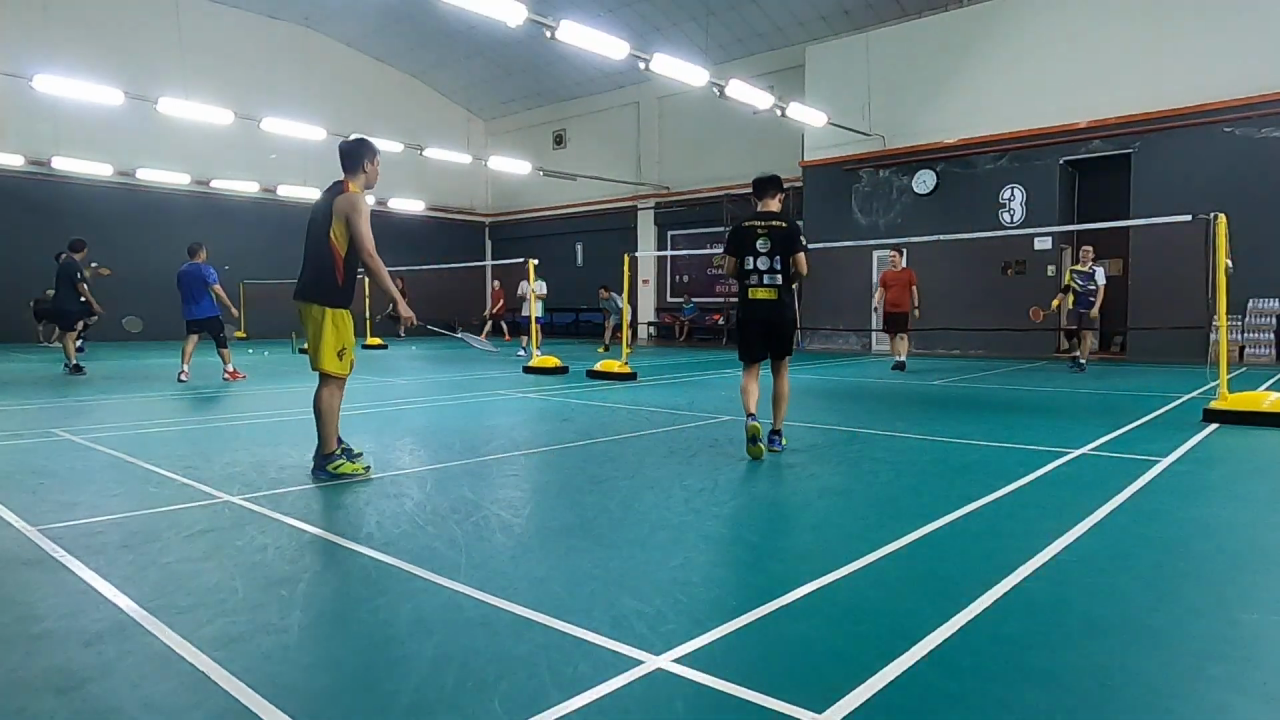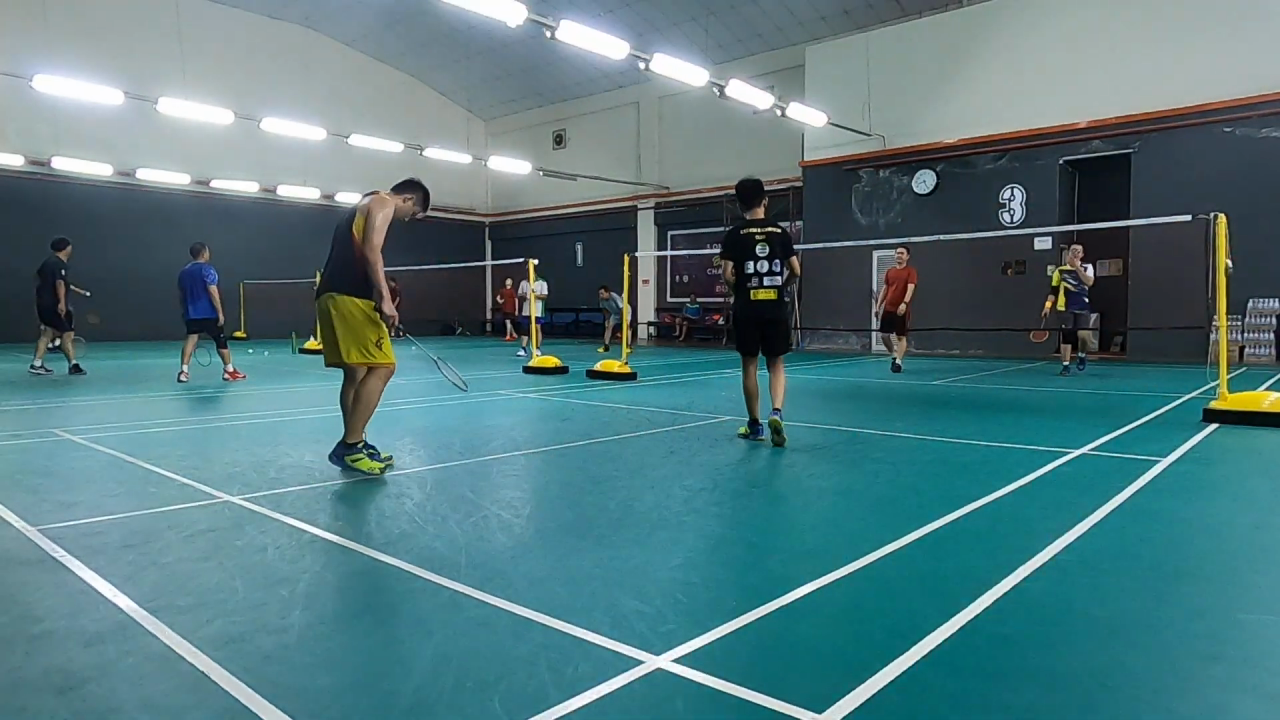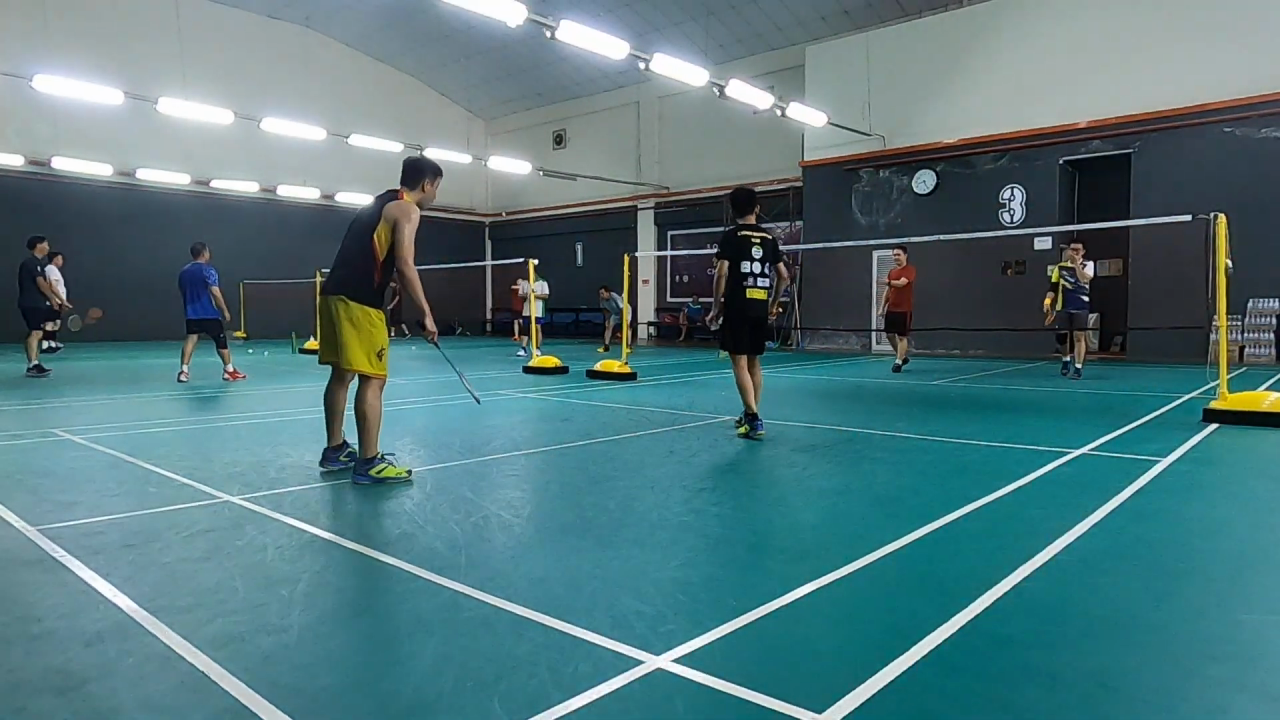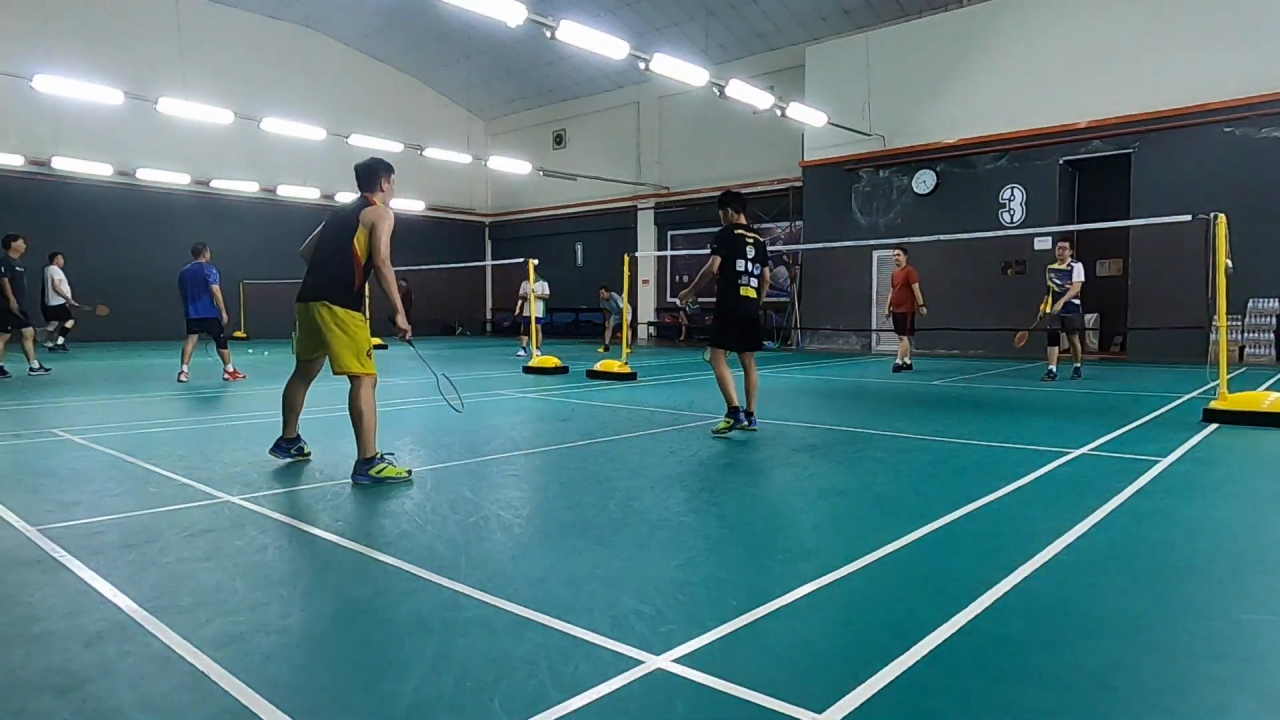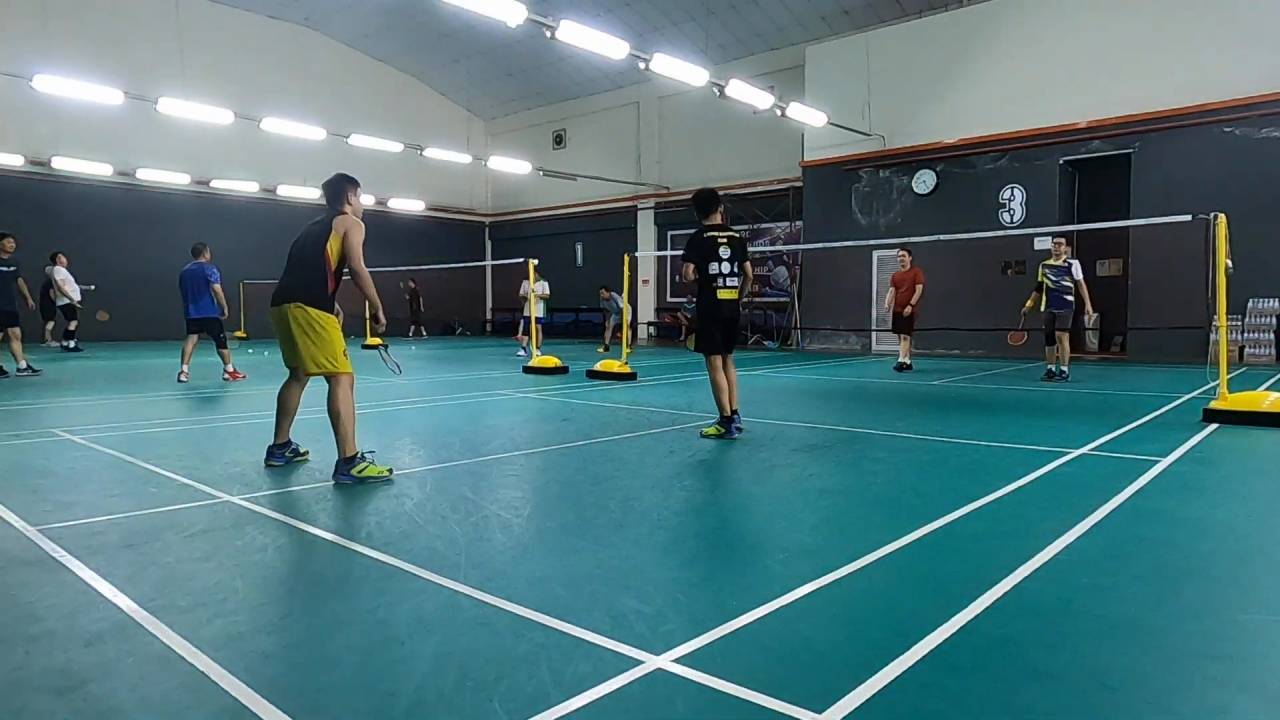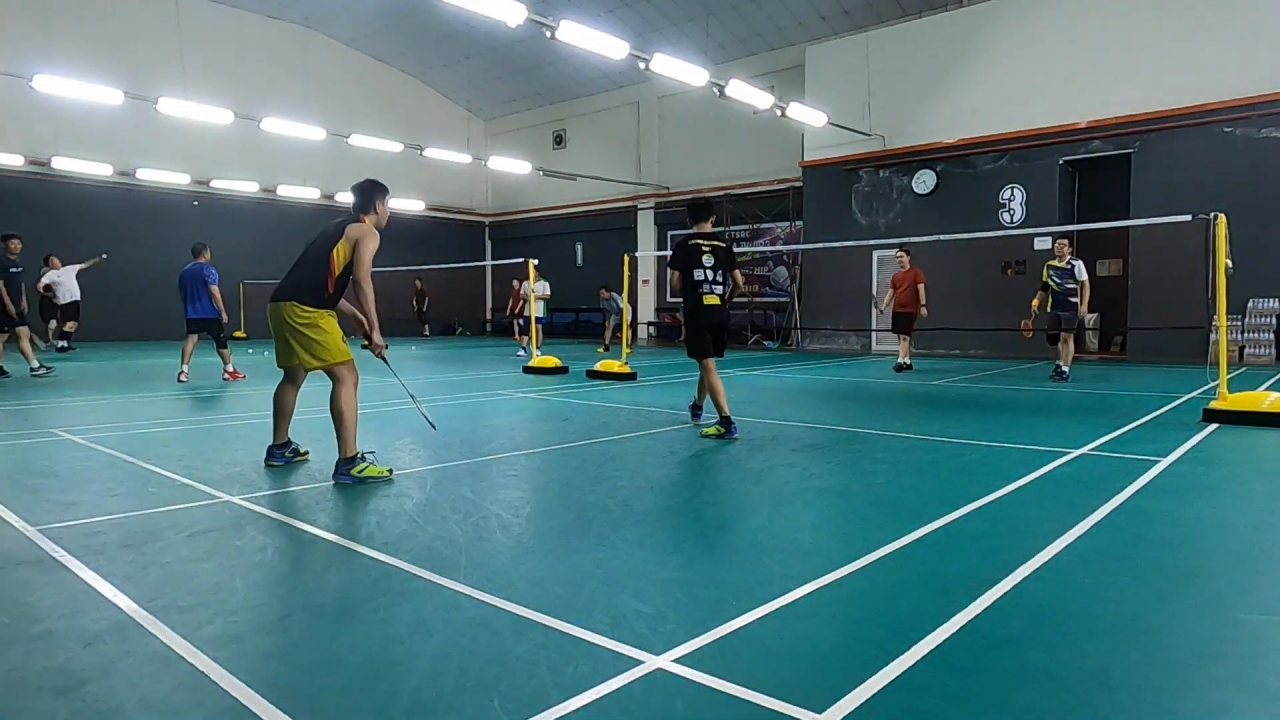
dt=0.5s
person 1, frame 1
left shoulder: (330, 197)
right shoulder: (354, 199)
right elbow: (368, 257)
right wrist: (398, 301)
left hip: (314, 296)
right hip: (329, 301)
left knee: (336, 374)
right knee: (332, 377)
left ankle: (332, 443)
right ankle: (328, 459)
person 1, frame 2
left shoulder: (364, 205)
right shoulder: (383, 203)
right elbow: (371, 251)
right wrist: (386, 298)
left hip: (332, 295)
right hip: (349, 296)
left knee: (356, 373)
right knee: (382, 366)
left ankle: (354, 446)
right ankle: (350, 445)
person 1, frame 3
left shoulder: (378, 205)
right shoulder: (407, 209)
right elbow: (404, 265)
right wrist: (426, 314)
left hip: (335, 294)
right hip: (359, 302)
left knee: (341, 374)
right knee: (373, 379)
left ankle: (335, 448)
right ankle: (368, 463)
person 1, frame 4
left shoulder: (341, 213)
right shoulder: (380, 213)
left elbow: (306, 252)
right elbow: (381, 264)
right wrist: (399, 312)
left hip: (309, 300)
right hip: (339, 305)
left knee: (305, 371)
right knee: (364, 378)
left ankle: (288, 440)
right ankle: (368, 463)
person 1, frame 5
left shoulder: (316, 226)
right shoulder: (351, 223)
right elbow: (357, 268)
left wrist: (327, 300)
right wrist: (377, 309)
left hip: (282, 305)
right hip: (309, 309)
left knee: (299, 375)
right knee: (341, 378)
left ankle: (280, 447)
right ankle: (349, 462)
person 1, frame 6
left shoulder: (338, 228)
right shoulder: (367, 232)
right elbow: (361, 279)
left wrist: (356, 316)
right wrist: (375, 329)
left hip: (281, 304)
right hip: (305, 309)
left knee: (294, 375)
right knee: (346, 376)
left ankle: (279, 448)
right ankle: (349, 462)
person 2, frame 1
left shoulder: (740, 229)
right shoulder: (789, 227)
left elbow: (729, 269)
right elbow: (801, 270)
left hip: (750, 308)
right hip: (780, 308)
left knee: (750, 370)
right knee: (780, 370)
left ankle: (751, 418)
right ankle: (776, 434)
person 2, frame 2
left shoulder: (734, 235)
right shoulder: (780, 233)
left elbow: (727, 275)
right elbow: (795, 271)
left hip: (746, 308)
right hip: (775, 308)
left knee: (749, 366)
right knee: (776, 366)
left ankle: (755, 425)
right ankle: (776, 413)
person 2, frame 3
left shoulder: (731, 236)
right shoulder: (769, 239)
left elbow: (721, 273)
right elbow: (783, 276)
left wrist: (716, 306)
right wrist: (774, 305)
left hip: (738, 308)
right hip: (761, 308)
left knee: (740, 364)
right knee: (754, 362)
left ankle: (753, 418)
right ankle: (750, 415)
person 2, frame 4
left shoulder: (727, 234)
right shoulder: (759, 240)
left elbow: (712, 268)
right elbow: (765, 279)
left wrist: (691, 290)
left hip: (730, 305)
right hip: (751, 307)
left knee: (718, 359)
right knee: (749, 361)
left ankle: (734, 412)
right ankle: (750, 416)
person 2, frame 5
left shoulder: (698, 238)
right shoulder: (737, 237)
left elbow: (687, 275)
right elbow: (748, 275)
left wrist: (701, 278)
left hip: (710, 308)
right hip: (732, 308)
left knee: (714, 364)
right knee: (727, 361)
left ankle: (726, 422)
right ankle: (734, 415)
person 2, frame 6
left shoulder: (684, 246)
right shoulder: (724, 246)
left elbow: (674, 283)
right elbow: (738, 284)
left hip: (697, 313)
right hip: (719, 313)
left knee: (708, 367)
right knee: (707, 363)
left ankle: (726, 421)
right ankle: (697, 408)
